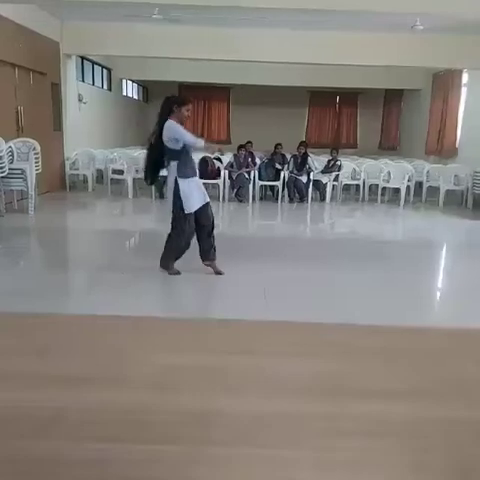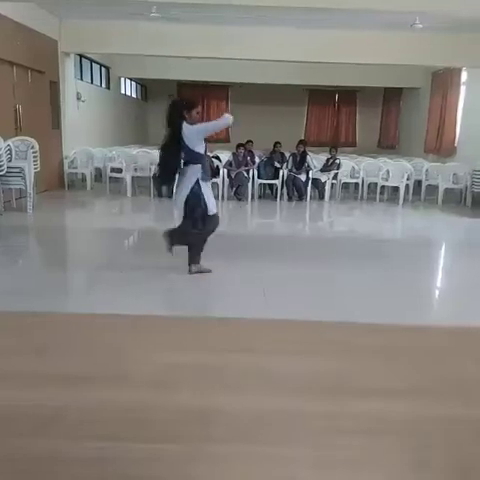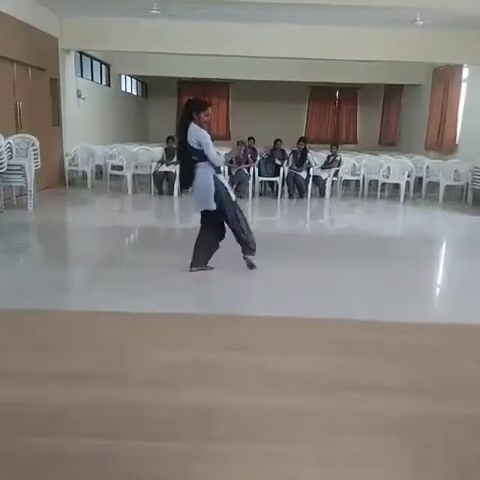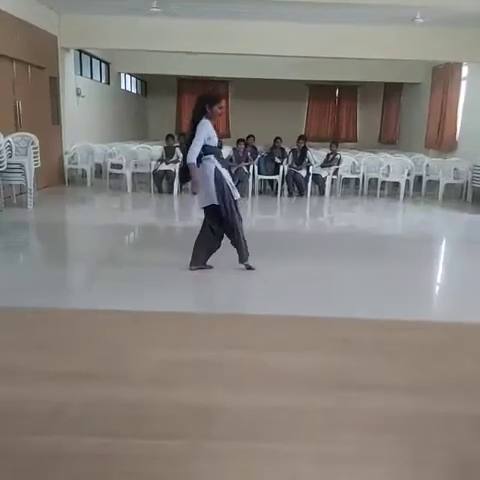
dt=0.3s
person 1, frame 1
left shoulder: (176, 127)
right shoulder: (171, 127)
right elbow: (195, 143)
left hip: (190, 177)
right hip: (180, 179)
left knee: (205, 218)
right knee: (183, 224)
left ankle: (209, 258)
right ankle: (167, 262)
person 1, frame 2
left shoulder: (181, 130)
right shoulder: (194, 130)
right elbow: (227, 120)
right wrist: (227, 116)
left hip: (197, 179)
right hip: (196, 181)
left knee: (196, 222)
right knee: (208, 222)
left ankle: (194, 263)
right ankle: (173, 236)
person 1, frame 3
left shoulder: (190, 130)
right shoulder: (200, 132)
right elbow: (215, 160)
left hip: (201, 180)
right hip: (211, 177)
left knee: (210, 222)
right knee: (233, 215)
left ankle: (198, 262)
right ankle: (248, 250)
person 1, frame 4
left shoulder: (207, 125)
right shoulder: (205, 126)
right elbow: (191, 155)
right wrist: (194, 180)
left hip: (213, 173)
right hip: (214, 172)
left knee: (214, 220)
right knee: (231, 217)
left ankle: (198, 261)
right ankle: (243, 257)
